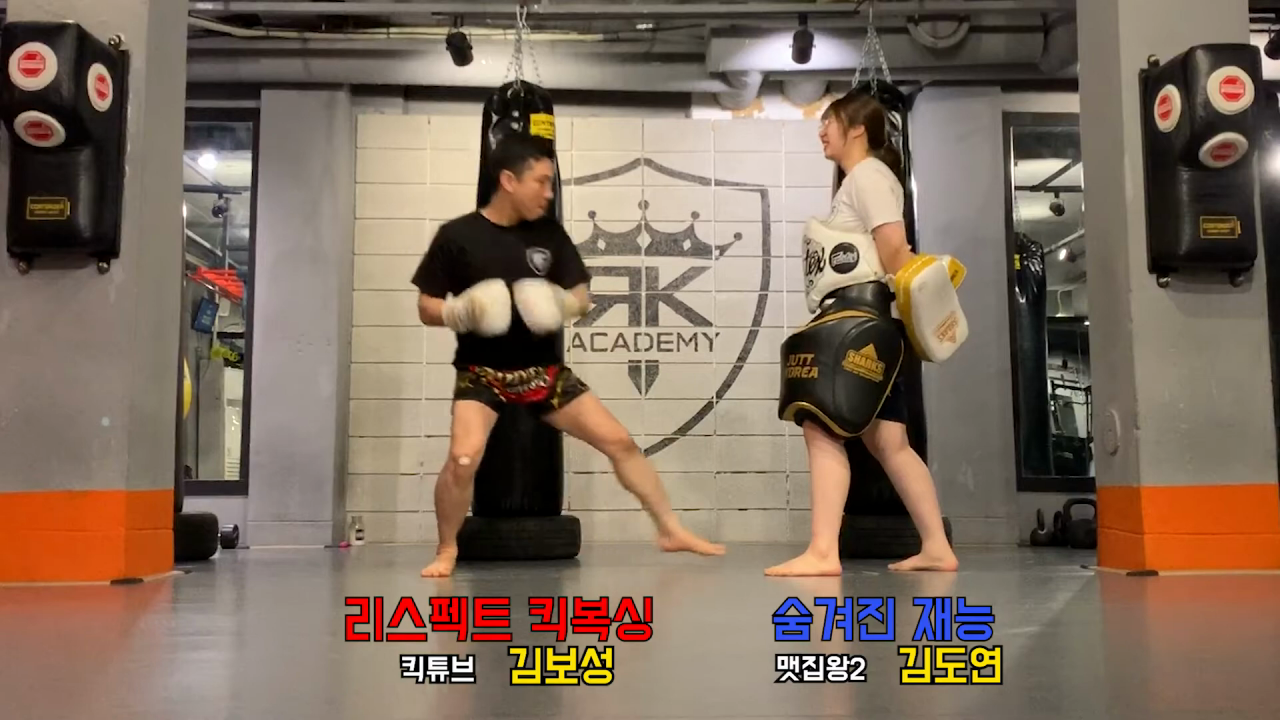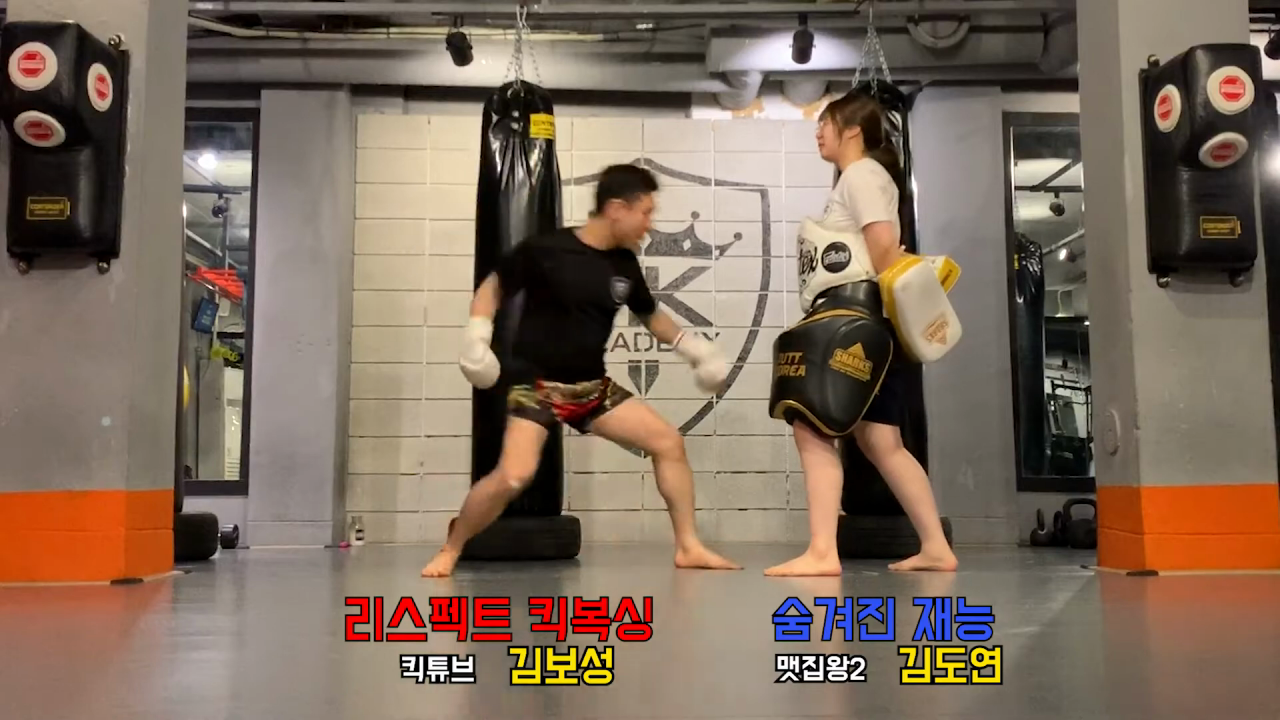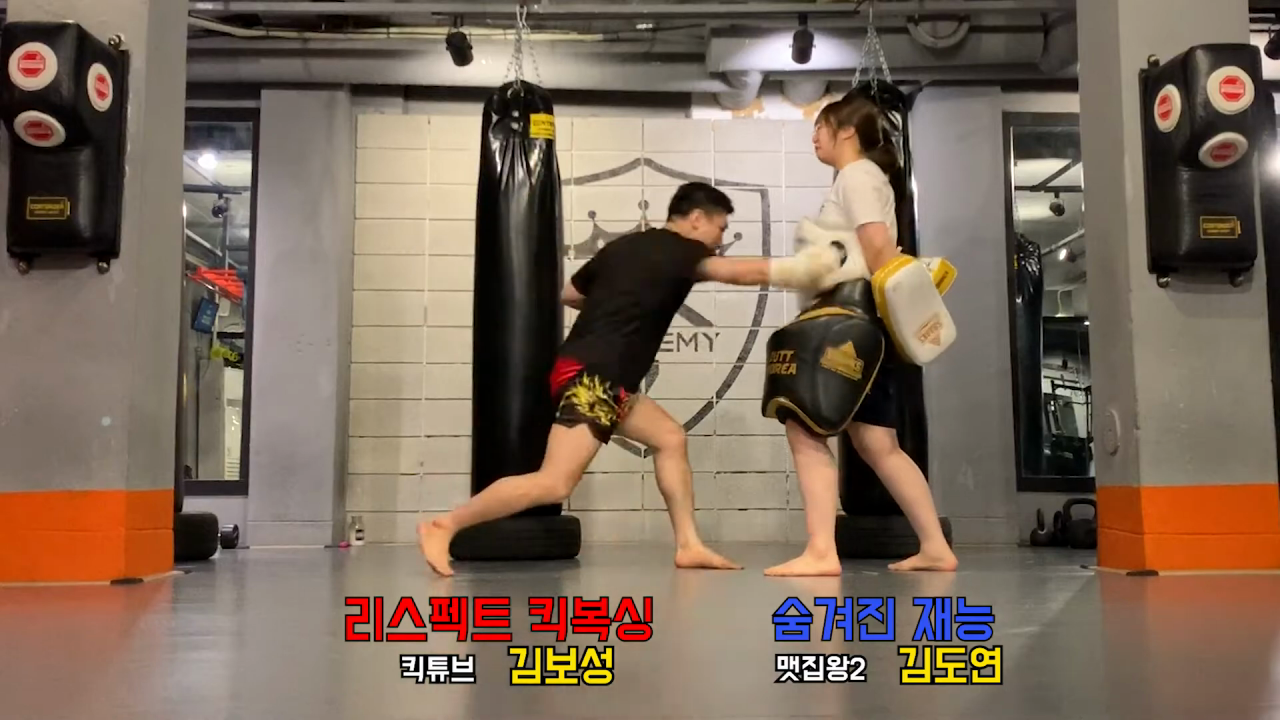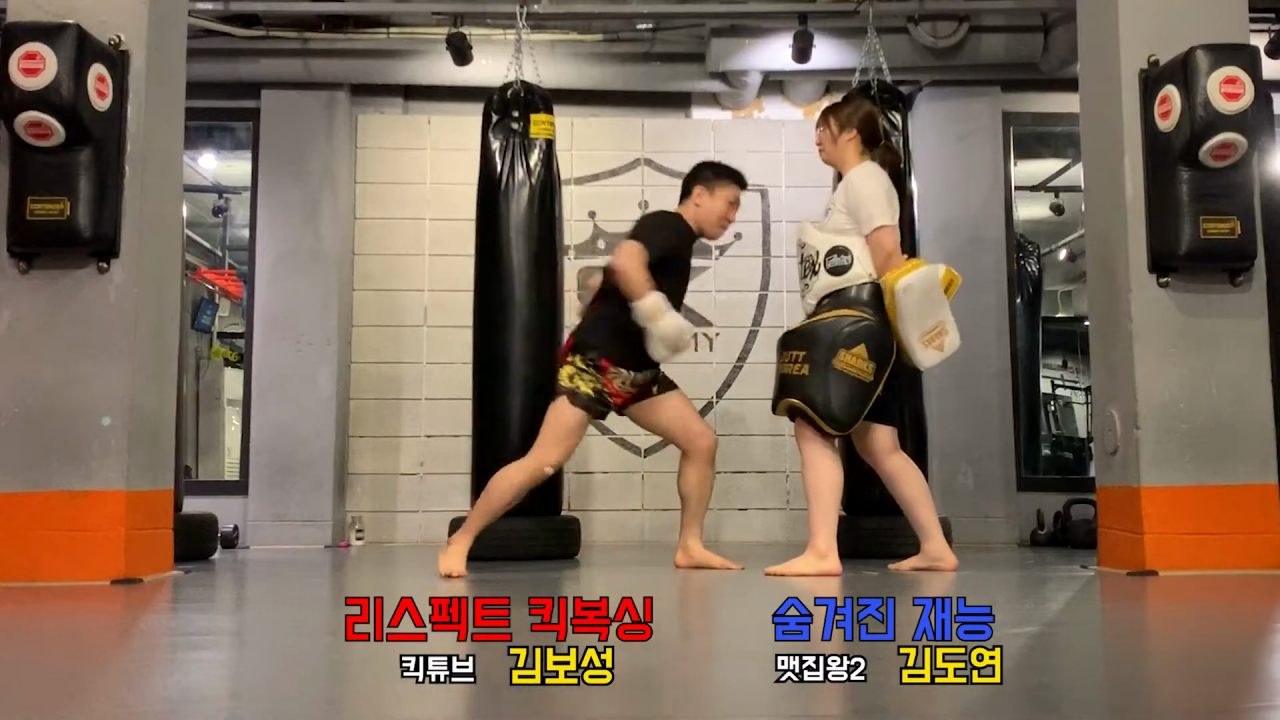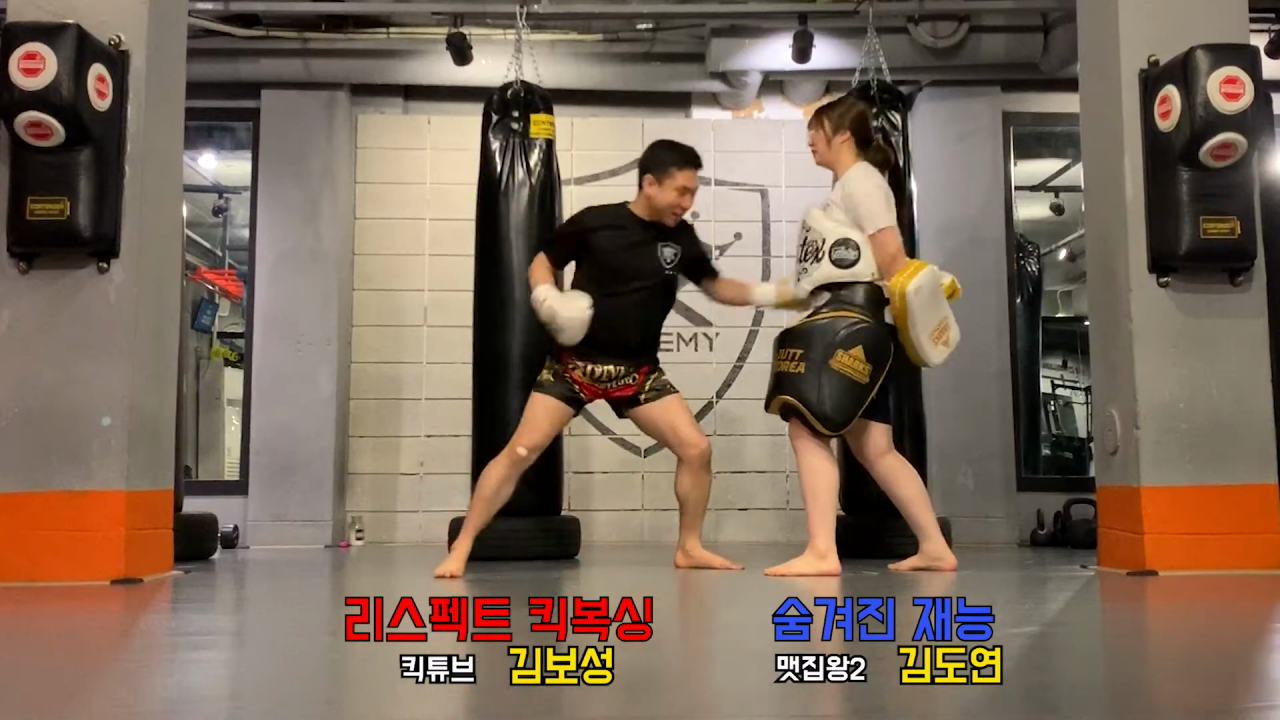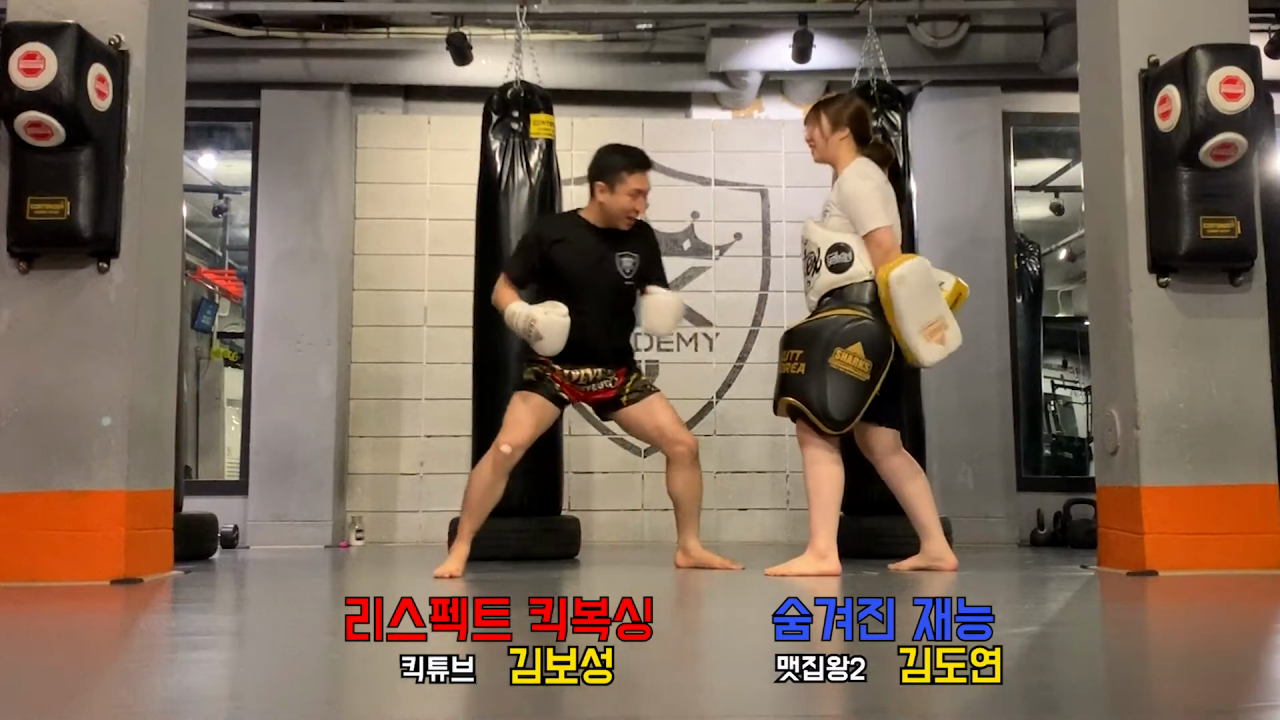
dt=0.2s
person 1, frame 1
left shoulder: (868, 175)
right shoulder: (860, 180)
left elbow: (894, 246)
right elbow: (890, 251)
left knee: (822, 428)
right knee: (886, 441)
left ankle: (823, 553)
right ankle: (937, 548)
person 1, frame 2
left shoulder: (860, 175)
right shoulder: (861, 178)
left elbow: (884, 245)
right elbow: (885, 250)
left knee: (812, 428)
right knee: (881, 442)
left ankle: (822, 552)
right ankle: (936, 548)
person 1, frame 3
left shoulder: (856, 175)
right shoulder: (863, 179)
left elbow: (878, 246)
right elbow: (882, 252)
left knee: (805, 429)
right knee: (877, 444)
left ankle: (821, 552)
right ankle: (935, 549)
person 1, frame 4
left shoulder: (863, 178)
right shoulder: (862, 182)
left elbow: (887, 251)
right elbow: (882, 255)
left knee: (812, 428)
right knee: (879, 446)
left ankle: (822, 551)
right ankle: (936, 548)
person 1, frame 5
left shoulder: (859, 180)
right shoulder: (853, 185)
left elbow: (891, 252)
left hip: (849, 321)
right hip: (840, 324)
left knee: (806, 427)
right knee: (873, 447)
left ankle: (821, 552)
right ankle: (935, 547)
person 1, frame 6
left shoulder: (856, 177)
right shoulder: (858, 179)
left elbow: (885, 250)
left knee: (815, 430)
right knee: (881, 444)
left ankle: (822, 552)
right ankle: (936, 548)
person 2, frame 1
left shoulder: (549, 232)
right shoulder: (457, 237)
left elbow: (582, 297)
right elbow: (427, 308)
left wrist: (559, 304)
right wrist: (463, 310)
left hip: (544, 370)
right hip: (482, 372)
left knee: (619, 442)
right knee: (464, 458)
left ankle: (672, 532)
right ankle: (447, 550)
person 2, frame 2
left shoulder: (624, 262)
right shoulder: (548, 249)
left elbow: (651, 315)
right elbow: (493, 287)
left wrist: (691, 345)
right wrist: (476, 336)
left hip: (590, 384)
right hip: (536, 384)
left knee: (669, 442)
right knee: (514, 476)
left ankle: (689, 547)
right ankle: (450, 550)
person 2, frame 3
left shoulder: (623, 246)
right shoulder: (680, 248)
left elbow: (572, 293)
right elbow: (731, 271)
right wrist: (791, 269)
left hip: (606, 379)
right hip: (592, 378)
left knee: (671, 439)
right knee: (553, 485)
left ankle: (688, 545)
right ankle: (443, 527)
person 2, frame 4
left shoulder: (672, 239)
right shoulder: (668, 228)
right elbow: (623, 261)
right wrist: (657, 312)
left hip: (637, 371)
right hip: (594, 363)
left knee: (703, 443)
right knee: (544, 461)
left ankle: (690, 546)
right ankle: (461, 541)
person 2, frame 5
left shoulder: (681, 235)
right shoulder: (593, 222)
left elbow: (717, 286)
right elbow: (541, 263)
left wrist: (769, 292)
right wrist: (548, 300)
left hip: (638, 370)
right hip: (575, 361)
left knee: (697, 449)
right knee: (522, 449)
left ankle: (690, 548)
right ankle: (461, 547)
person 2, frame 6
left shoulder: (641, 237)
right shoulder: (551, 233)
left elbow: (657, 295)
right elbow: (503, 291)
left wrist: (663, 308)
right wrist: (524, 317)
left hip: (616, 371)
right hip: (553, 366)
left knee: (683, 445)
right knee: (506, 449)
left ankle: (690, 547)
right ankle: (459, 550)
